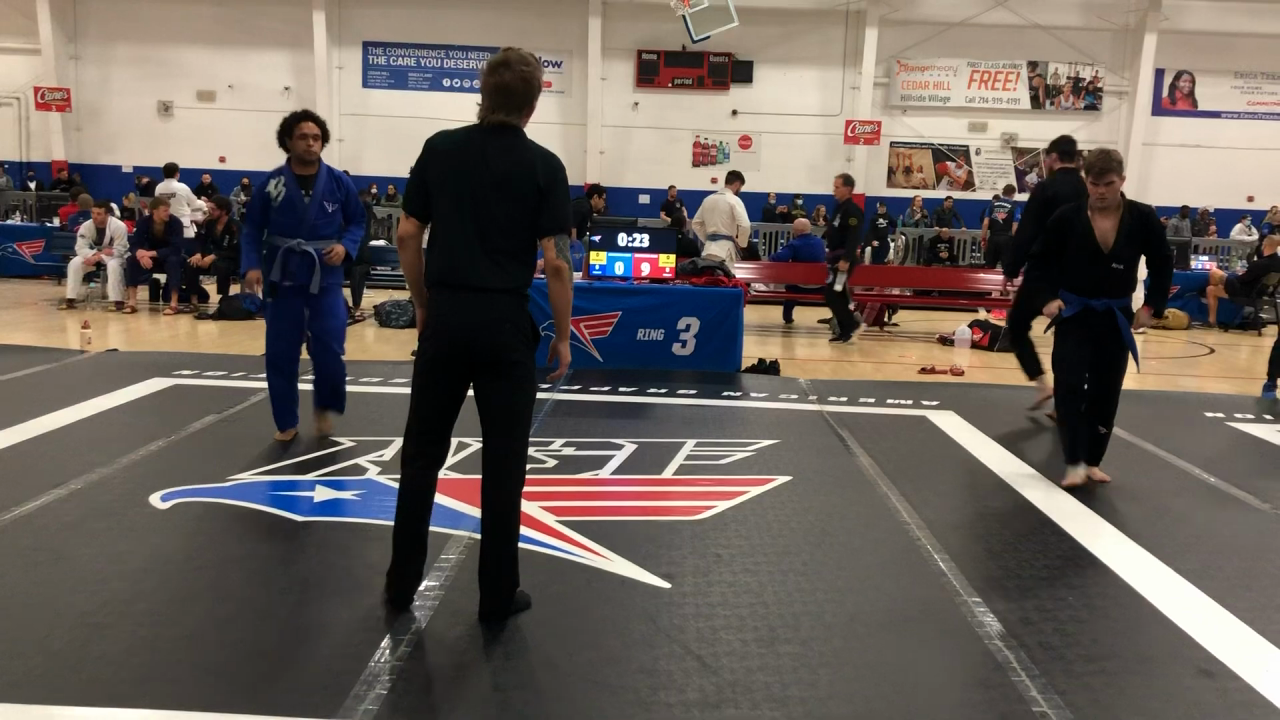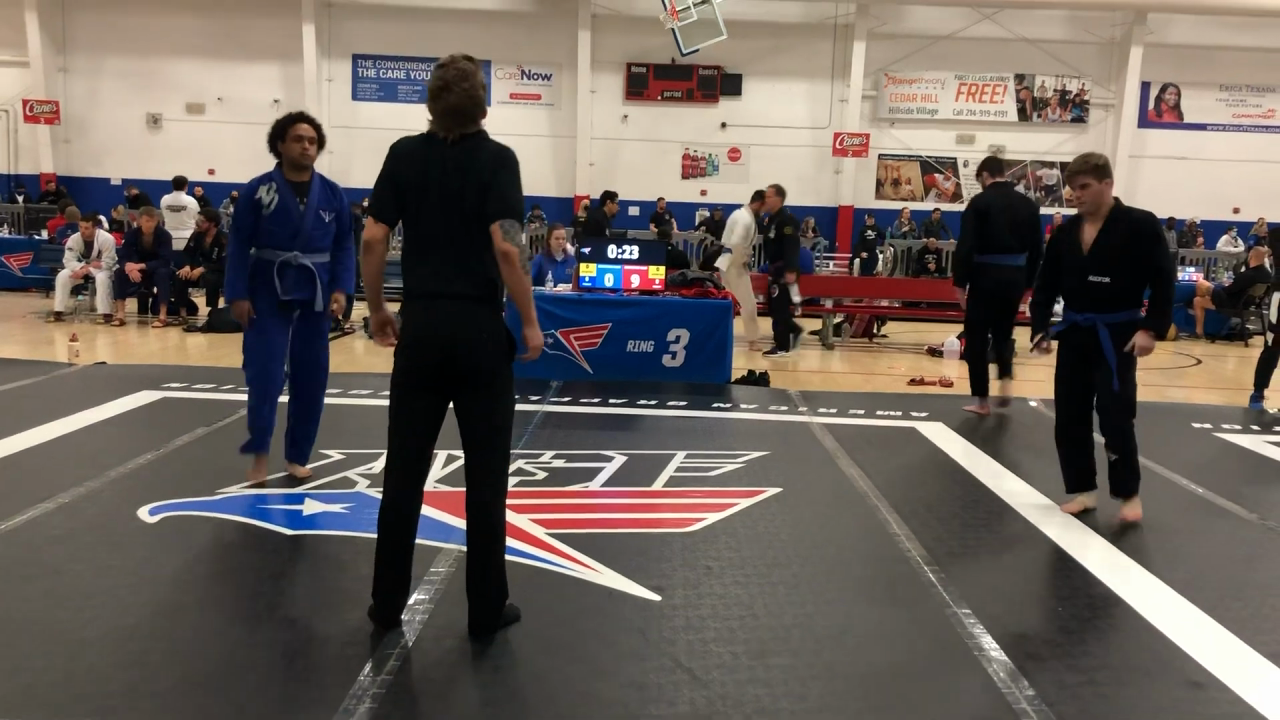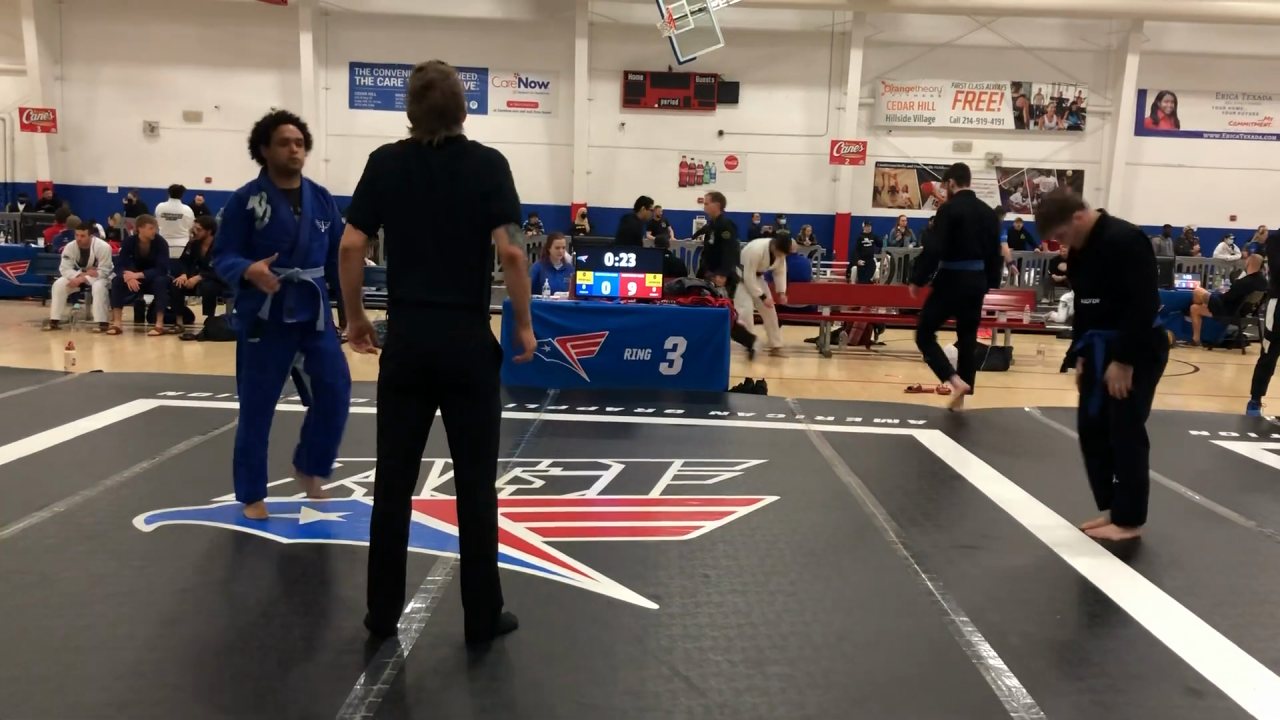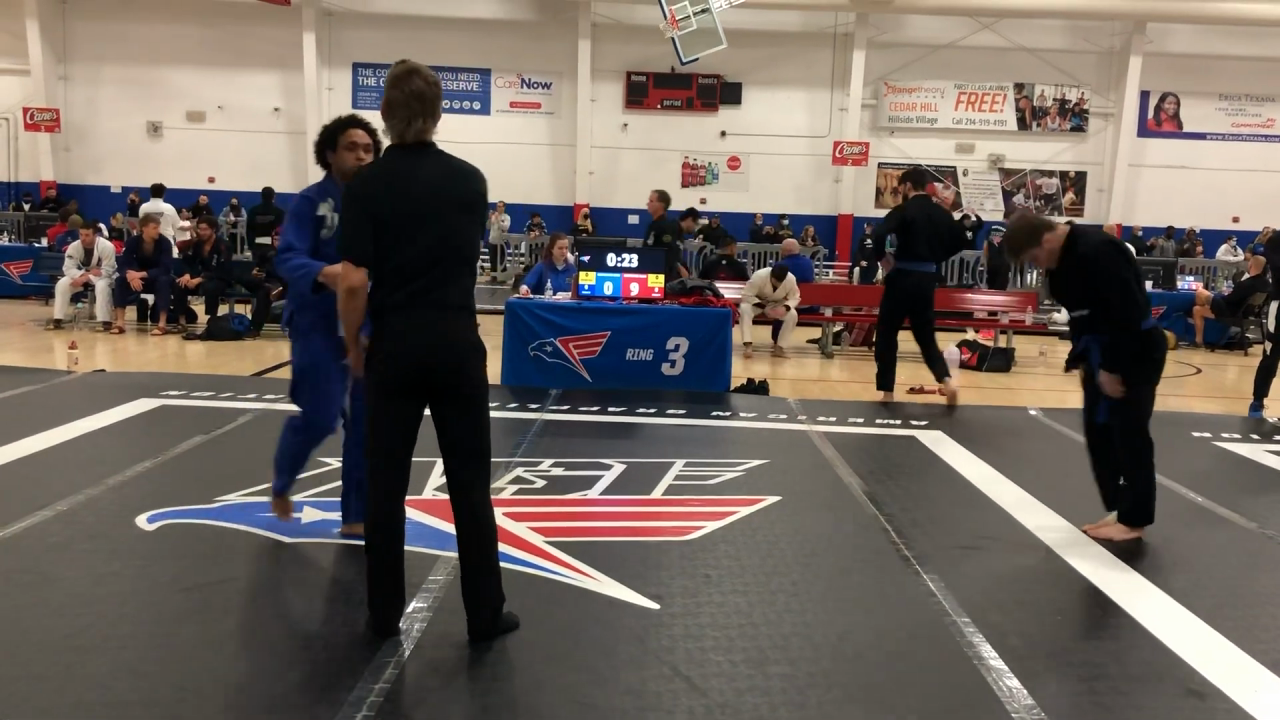
dt=0.5s
person 1, frame 1
left shoulder: (440, 149)
right shoulder: (543, 165)
left elbow: (408, 237)
right elbow: (555, 262)
left wrist: (423, 305)
right wrist: (561, 336)
left hip: (446, 321)
right hip: (506, 326)
left knee: (422, 454)
right knee: (503, 465)
left ankle: (402, 582)
right ankle: (497, 595)
person 1, frame 2
left shoulder: (404, 155)
right shoulder: (497, 159)
left elbow: (373, 240)
right elbow: (507, 247)
left wrist: (377, 309)
right wrist: (529, 321)
left hip: (421, 329)
right hip: (480, 330)
left knee: (404, 472)
right knee: (485, 476)
left ankle: (387, 602)
right ankle: (486, 608)
person 1, frame 3
left shoulder: (385, 164)
right shoulder: (487, 164)
left elbow: (351, 247)
right elbow: (509, 252)
left wrist: (355, 316)
right wrist: (524, 324)
left hip: (406, 339)
right hip: (467, 340)
left knee: (394, 481)
right knee: (475, 484)
left ankle: (383, 611)
right ankle: (482, 616)
person 1, frame 4
left shoulder: (367, 184)
right shoulder: (469, 179)
left elbow: (354, 283)
left wrist: (353, 344)
left hip: (395, 345)
right hip: (457, 342)
left knee: (386, 484)
right knee: (470, 483)
left ankle: (384, 612)
right ankle: (485, 613)
person 2, frame 1
left shoulder: (339, 183)
right shoulder: (271, 183)
left elbow: (357, 222)
right elbow: (252, 229)
left wrist: (345, 247)
right wrist: (251, 265)
left hip: (325, 277)
right hip: (282, 277)
left knee: (328, 346)
right knee: (280, 353)
left ankle: (325, 407)
right ankle: (287, 423)
person 2, frame 2
left shoulder: (331, 194)
right shoulder: (258, 190)
left elbow: (343, 246)
right elbow: (239, 246)
left wrist: (341, 288)
right wrist: (237, 294)
left hip: (315, 296)
right hip: (268, 293)
left knee: (311, 378)
right knee: (265, 373)
left ankle: (297, 455)
right ankle: (259, 451)
person 2, frame 3
left shoulder: (321, 199)
right shoulder: (246, 200)
left elbow: (336, 255)
right elbow: (222, 256)
right wrist: (247, 270)
left hip: (313, 313)
right hip: (263, 316)
left knee: (334, 393)
right knee: (256, 406)
left ankle: (309, 466)
right ankle: (252, 494)
person 2, frame 4
right shoulder: (309, 203)
right elbow: (288, 259)
right wrist: (324, 273)
left hip: (367, 325)
right hip: (319, 324)
left knee: (366, 422)
right knee: (318, 416)
left ankle: (356, 515)
right ankle: (282, 482)
person 3, frame 1
left shoulder: (1143, 218)
right shoulder: (1066, 218)
left elbow: (1162, 265)
right elbow: (1039, 261)
left wrist: (1152, 306)
right wrist: (1046, 298)
left hip: (1116, 318)
right hip: (1075, 315)
left knee: (1106, 393)
right knee: (1071, 387)
left ankle: (1090, 459)
right ankle: (1073, 462)
person 3, frame 2
left shoulder: (1140, 225)
right shoulder: (1066, 231)
left elbow: (1163, 280)
right elbow: (1046, 283)
left wrist: (1151, 329)
right wrist: (1040, 326)
left hip: (1119, 335)
right hip: (1075, 332)
left knee: (1116, 412)
right knee: (1070, 415)
left ankle: (1128, 493)
right ankle: (1082, 490)
person 3, frame 3
left shoulder: (1124, 241)
right shoulder: (1082, 248)
left elbow: (1143, 306)
left wrist: (1125, 360)
right wrist: (1082, 354)
left hip: (1139, 351)
right hip: (1101, 350)
left knee: (1126, 432)
right knee: (1092, 429)
left ankle: (1128, 520)
right ankle: (1111, 507)
person 3, frame 4
left shoulder: (1098, 251)
right shoulder: (1063, 258)
left elbow: (1127, 312)
left wrist: (1114, 366)
right wrist: (1085, 357)
left hip: (1136, 350)
right hip: (1104, 350)
left knee: (1130, 433)
right knee: (1100, 431)
left ankle: (1134, 520)
right ankle: (1119, 508)
person 4, frame 1
left shoulder: (1046, 188)
right shoulder: (1089, 191)
left elbow: (1025, 234)
left wrist: (1010, 269)
left knee: (1017, 325)
left ankle: (1042, 384)
person 4, frame 2
left shoulder: (979, 202)
right shoulder: (1027, 204)
left elbow: (965, 246)
right elbow: (1036, 247)
left wrist: (959, 282)
right wrist: (1028, 281)
left hip: (986, 275)
right hip: (1015, 276)
left knee: (977, 337)
right knee: (1003, 333)
left ankle: (982, 400)
right ankle: (1005, 381)
person 4, frame 3
left shoulder: (949, 209)
right shoulder: (988, 212)
left elbow: (934, 249)
right elbow: (994, 254)
left wrist: (917, 279)
right wrist: (988, 284)
left hip: (952, 280)
right hip: (976, 281)
left knee: (924, 333)
right knee: (968, 339)
left ankle: (956, 381)
right ankle: (960, 396)
person 4, frame 4
left shoulder: (903, 211)
right shoulder: (942, 213)
left elbow: (879, 234)
right elbow: (960, 239)
left wrist: (881, 256)
left hip: (903, 279)
right hip: (927, 280)
left knee: (887, 335)
right knee: (926, 336)
left ankle: (887, 393)
right ankle: (946, 381)
